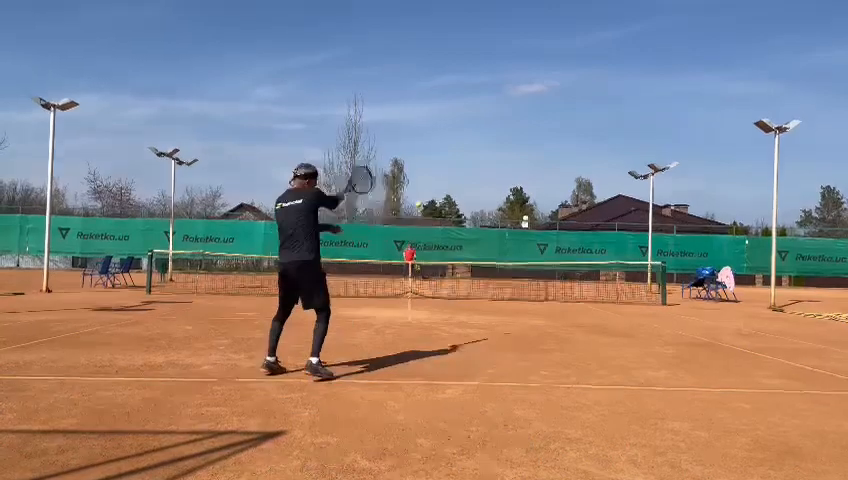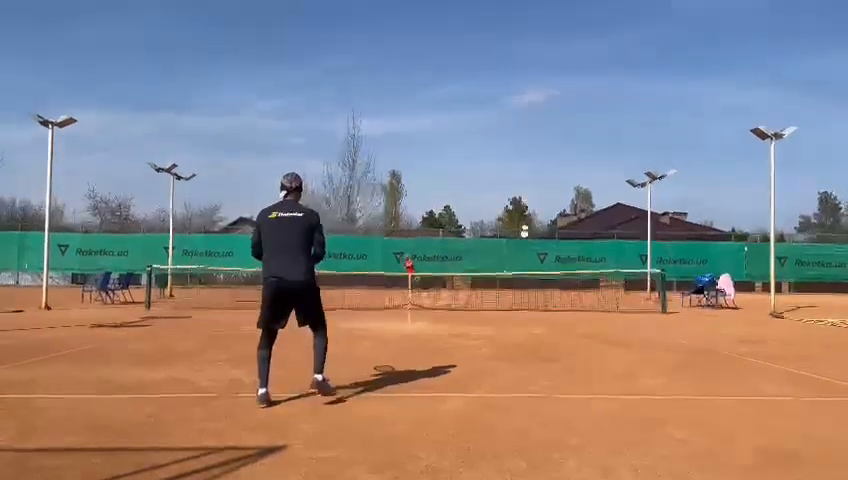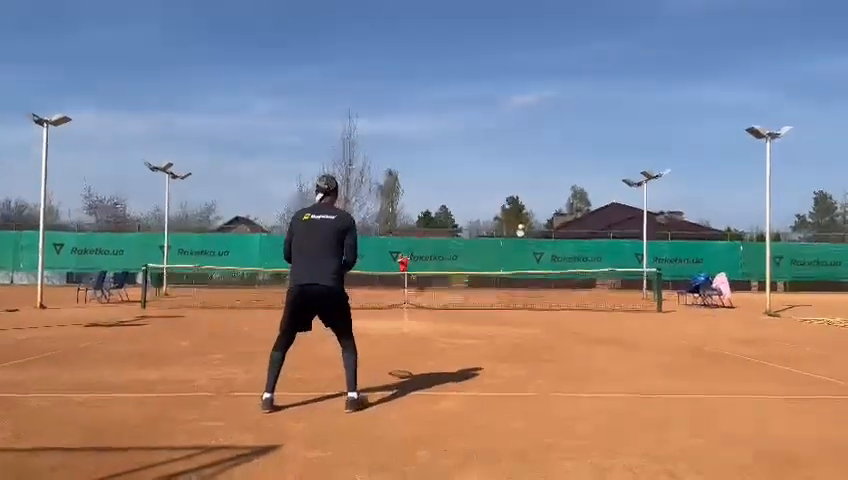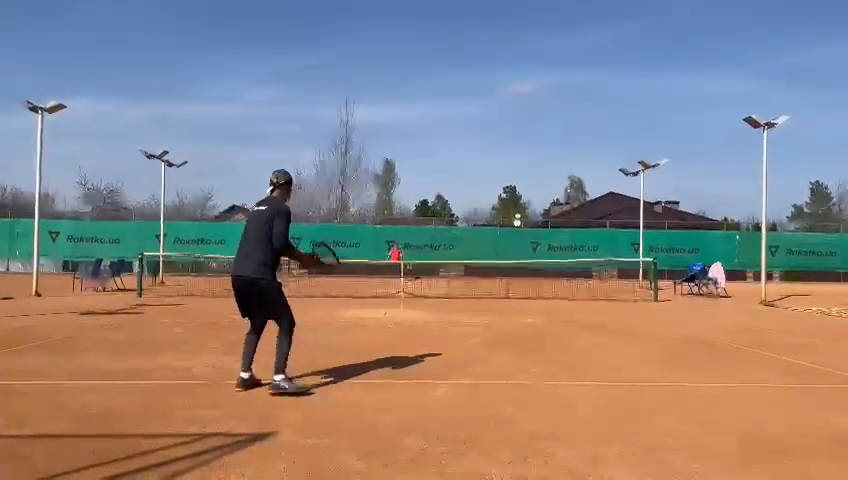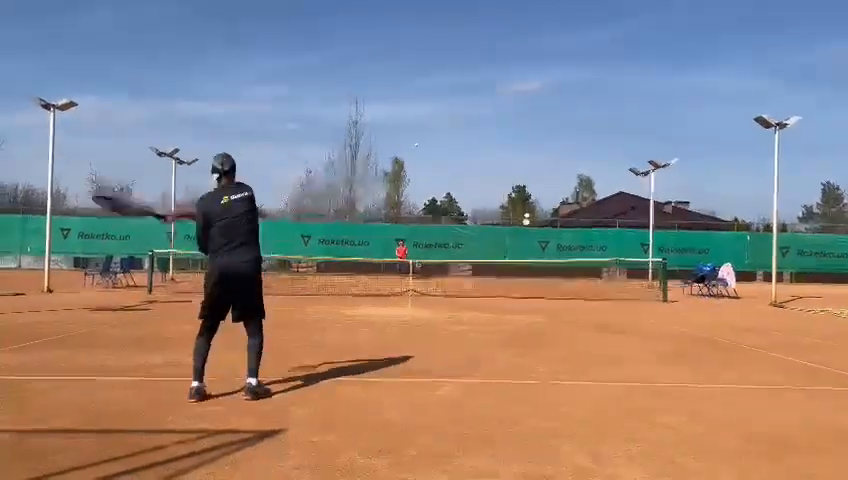
dt=1s
person 1, frame 1
left shoulder: (280, 201)
right shoulder: (312, 195)
right elbow: (334, 203)
left wrist: (325, 227)
right wrist: (340, 195)
left hip: (285, 265)
right hip: (307, 264)
left knee: (282, 313)
right knee: (323, 312)
left ankle: (270, 360)
right ankle: (314, 361)
person 1, frame 2
left shoulder: (264, 215)
right shoulder: (310, 216)
left elbow: (256, 251)
right elbow: (318, 253)
left hip: (273, 283)
right hip: (303, 283)
left knee: (266, 337)
right knee: (319, 330)
left ankle: (262, 391)
right ankle: (319, 378)
person 1, frame 3
left shoulder: (299, 216)
right shoulder: (345, 219)
left elbow: (287, 254)
right elbow: (350, 258)
left hip: (298, 286)
right hip: (329, 287)
left knee: (283, 340)
right knee: (346, 340)
left ankle: (268, 396)
right ankle: (352, 396)
person 1, frame 4
left shoulder: (259, 207)
right shoulder: (281, 209)
right elbow: (280, 244)
left wrist: (299, 255)
right wrist: (303, 258)
left hip: (240, 274)
right hip: (259, 275)
left knee: (257, 324)
right knee: (286, 324)
left ankle: (244, 375)
right ankle: (279, 378)
person 1, frame 5
left shoulder: (206, 202)
right shoulder: (247, 191)
left elbow: (203, 243)
left hip: (220, 269)
right hip: (249, 267)
left knee: (207, 327)
right knee: (254, 327)
left ankle: (197, 385)
right ankle: (252, 382)
